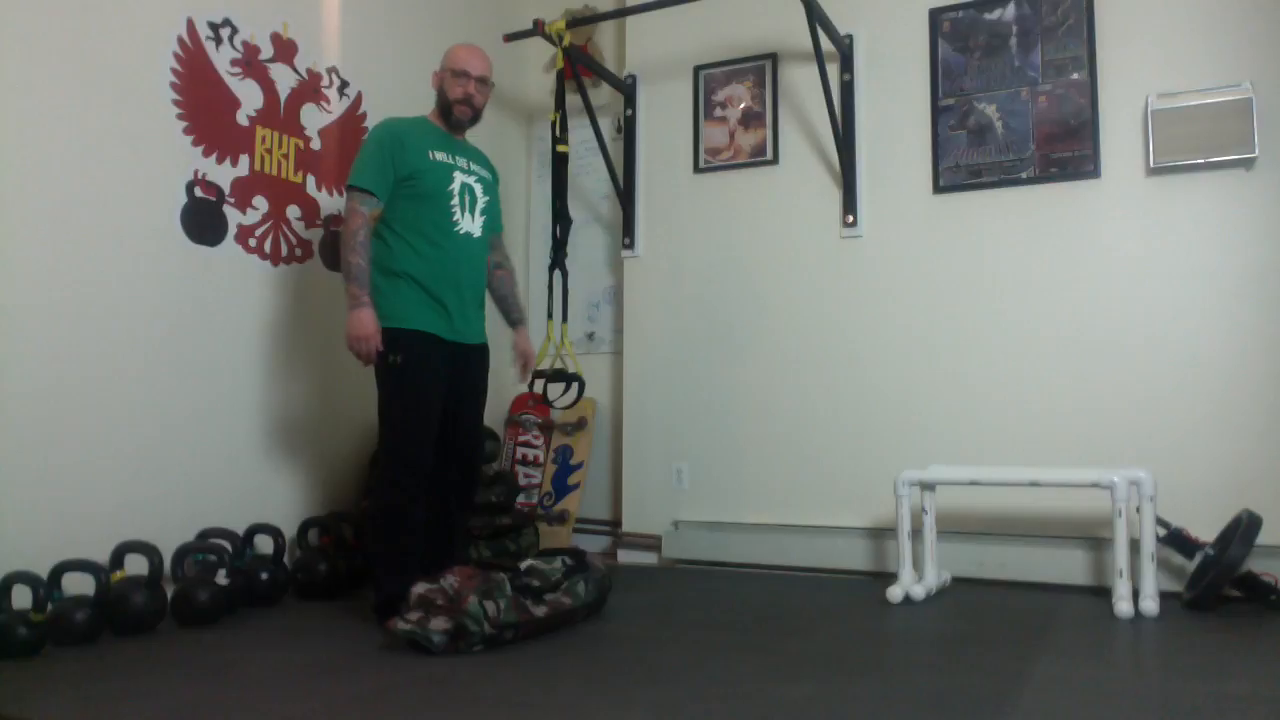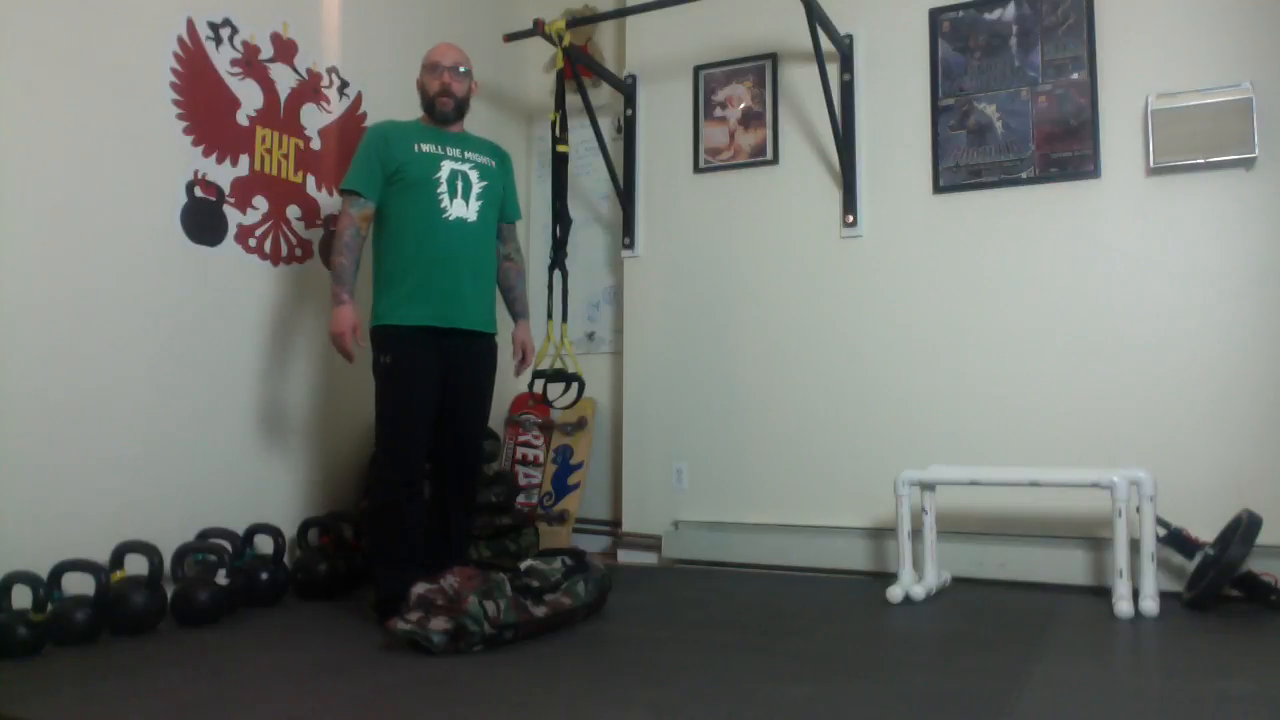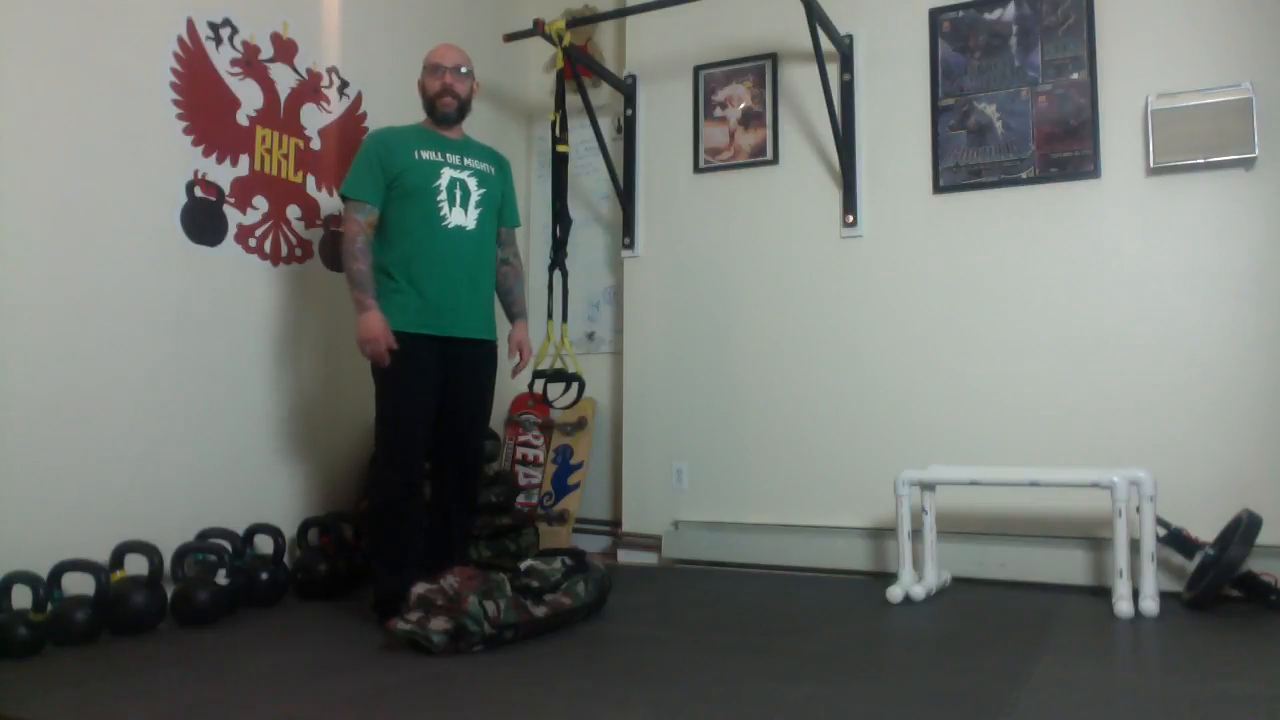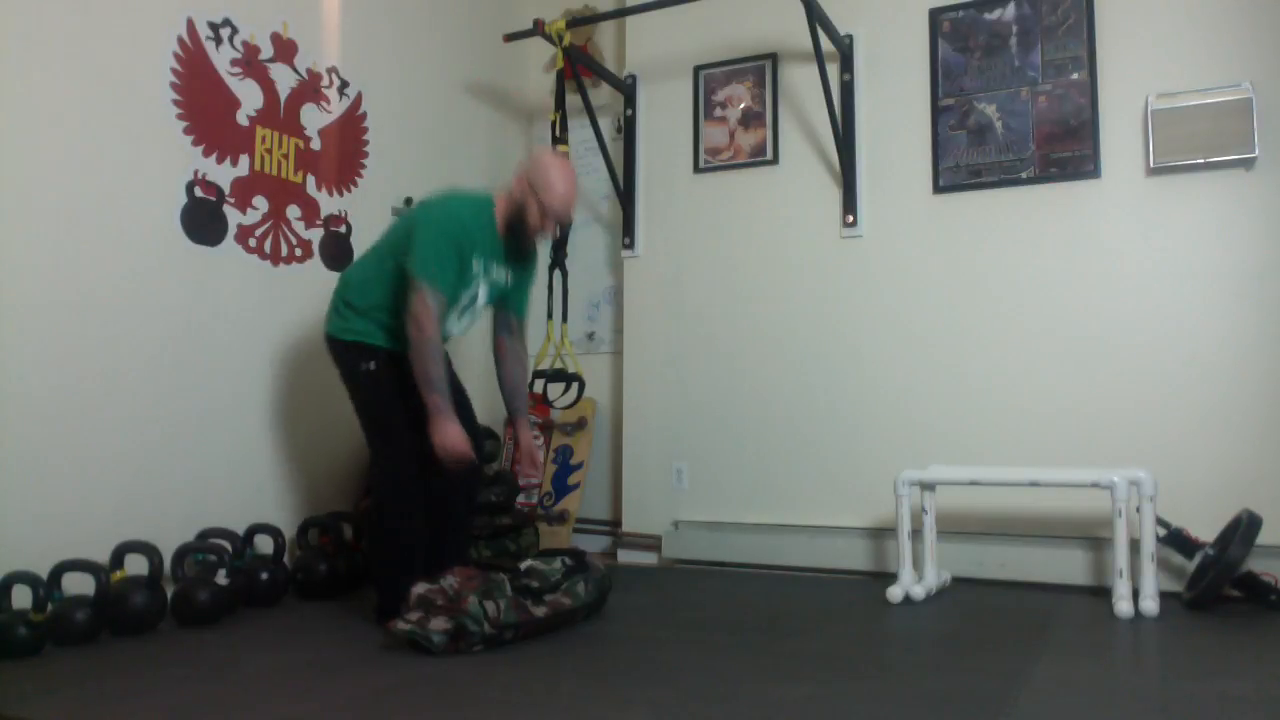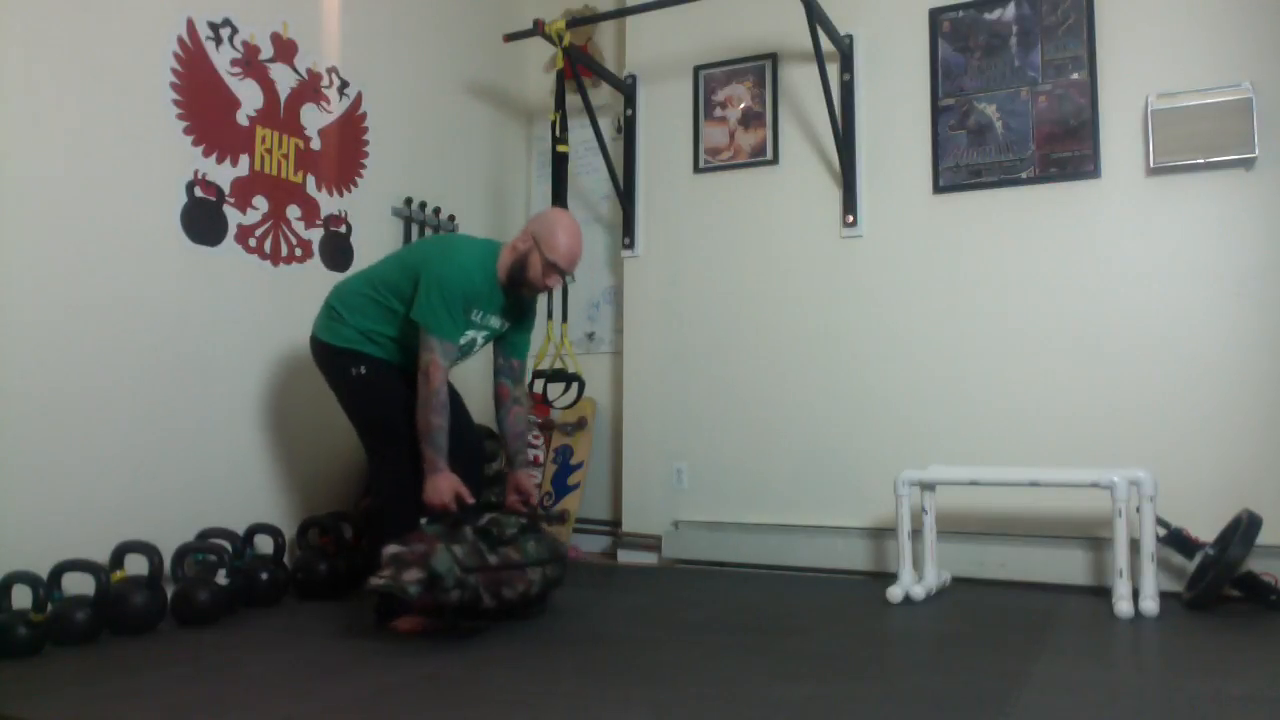
dt=1s
person 1, frame 1
left shoulder: (484, 164)
right shoulder: (396, 137)
right elbow: (358, 220)
left wrist: (518, 324)
right wrist: (360, 303)
left hip: (469, 338)
right hip: (409, 331)
left knee: (460, 466)
right knee: (407, 468)
right ankle: (397, 599)
person 1, frame 2
left shoulder: (495, 158)
right shoulder: (388, 139)
left elbow: (507, 245)
right elbow: (353, 220)
left wrist: (522, 318)
right wrist: (342, 298)
left hip: (475, 331)
right hip: (407, 326)
left knee: (461, 461)
right knee: (401, 464)
right ankle: (396, 597)
person 1, frame 3
left shoulder: (494, 163)
right shoulder: (388, 146)
left elbow: (505, 249)
right elbow: (357, 229)
left wrist: (518, 319)
right wrist: (367, 308)
left hip: (476, 337)
right hip: (408, 334)
left knee: (463, 464)
right knee: (401, 465)
right ankle: (396, 596)
person 1, frame 4
left shoulder: (520, 254)
right shoulder: (452, 220)
left elbow: (510, 339)
right elbow: (424, 319)
left wrist: (522, 423)
right wrist: (442, 417)
left hip: (421, 352)
right hip: (365, 335)
left knee: (460, 459)
right knee: (404, 464)
right ankle: (399, 602)
person 1, frame 5
left shoulder: (522, 299)
right shoulder: (459, 267)
left elbow: (511, 385)
right elbow: (433, 374)
left wrist: (518, 467)
right wrist: (436, 470)
left hip: (405, 351)
right hip: (351, 340)
left knee: (466, 450)
right knee: (402, 460)
